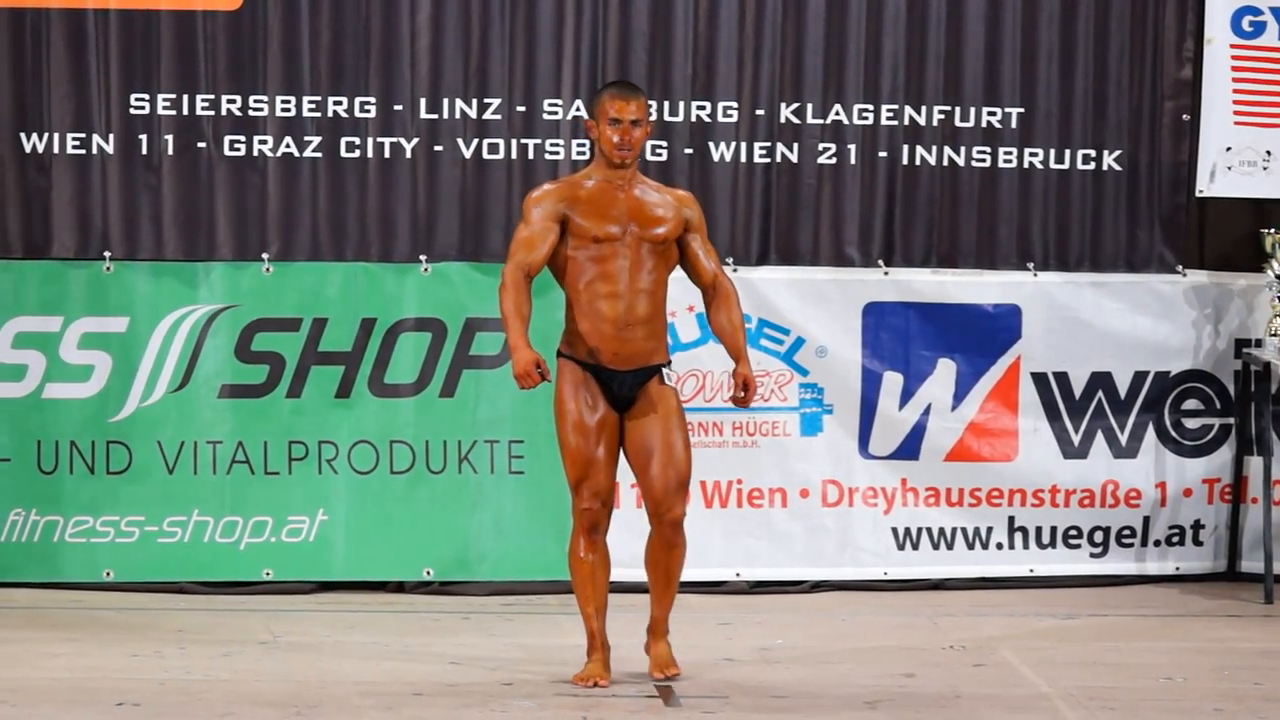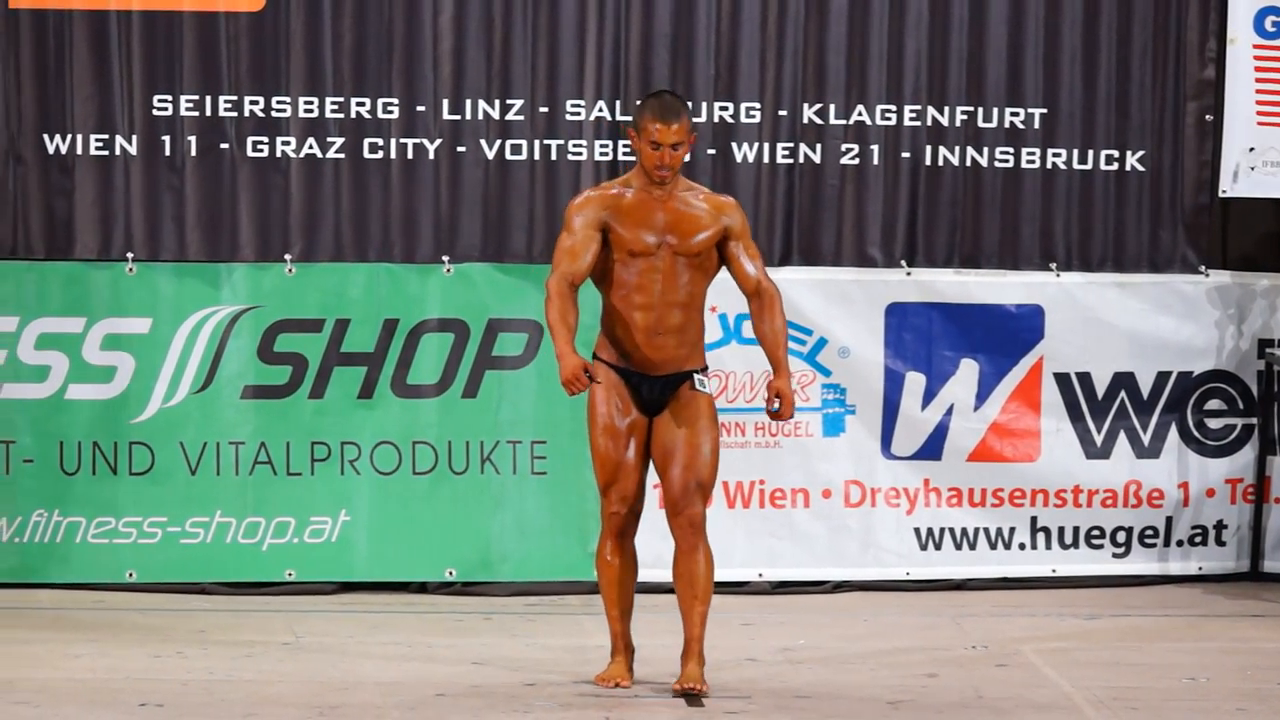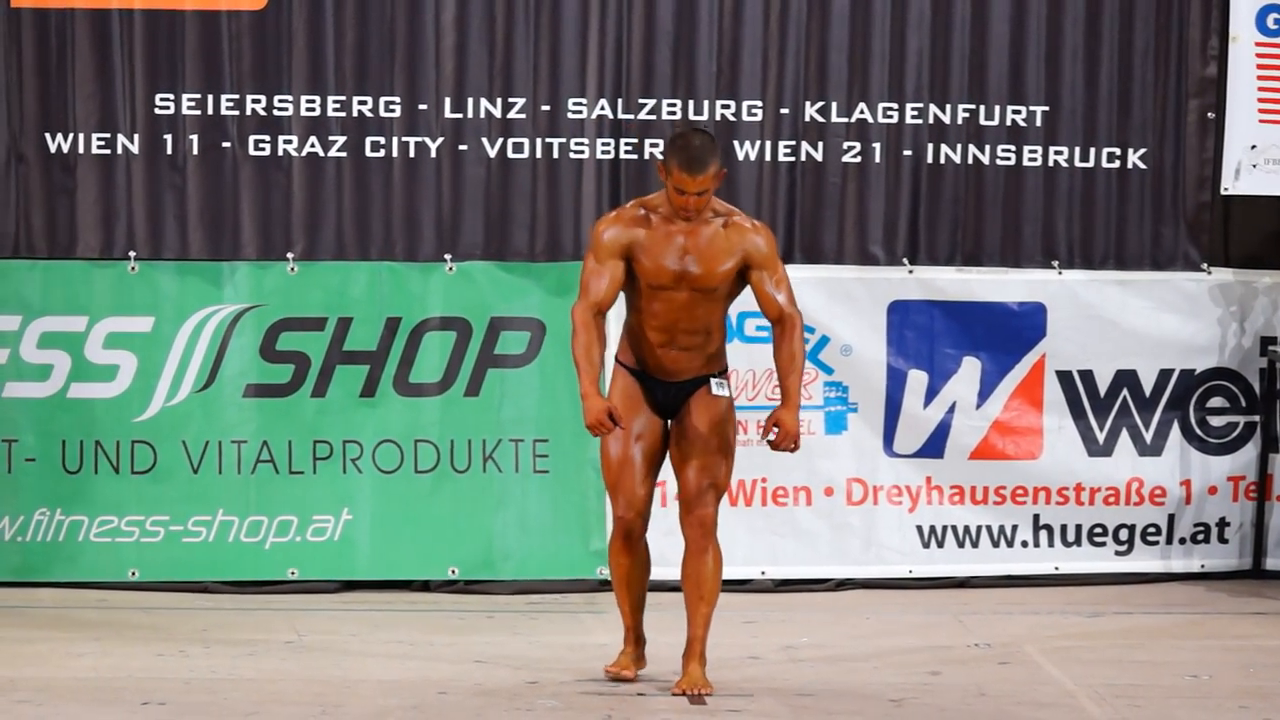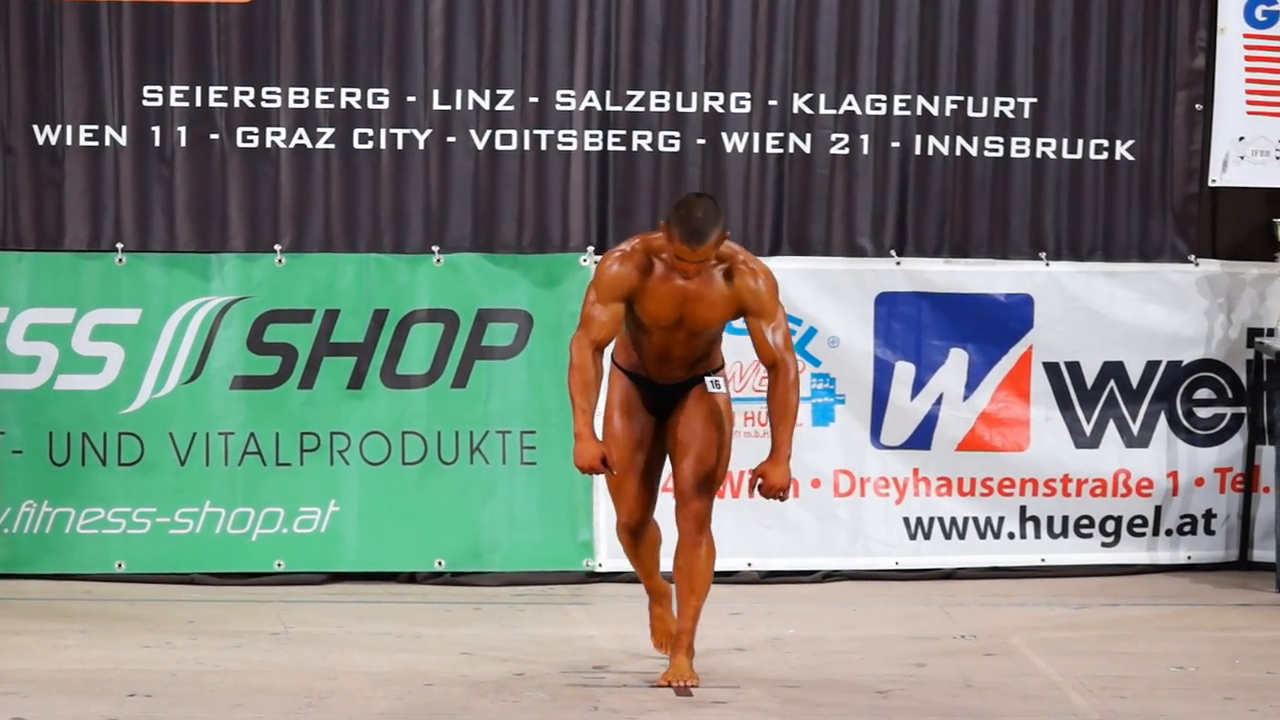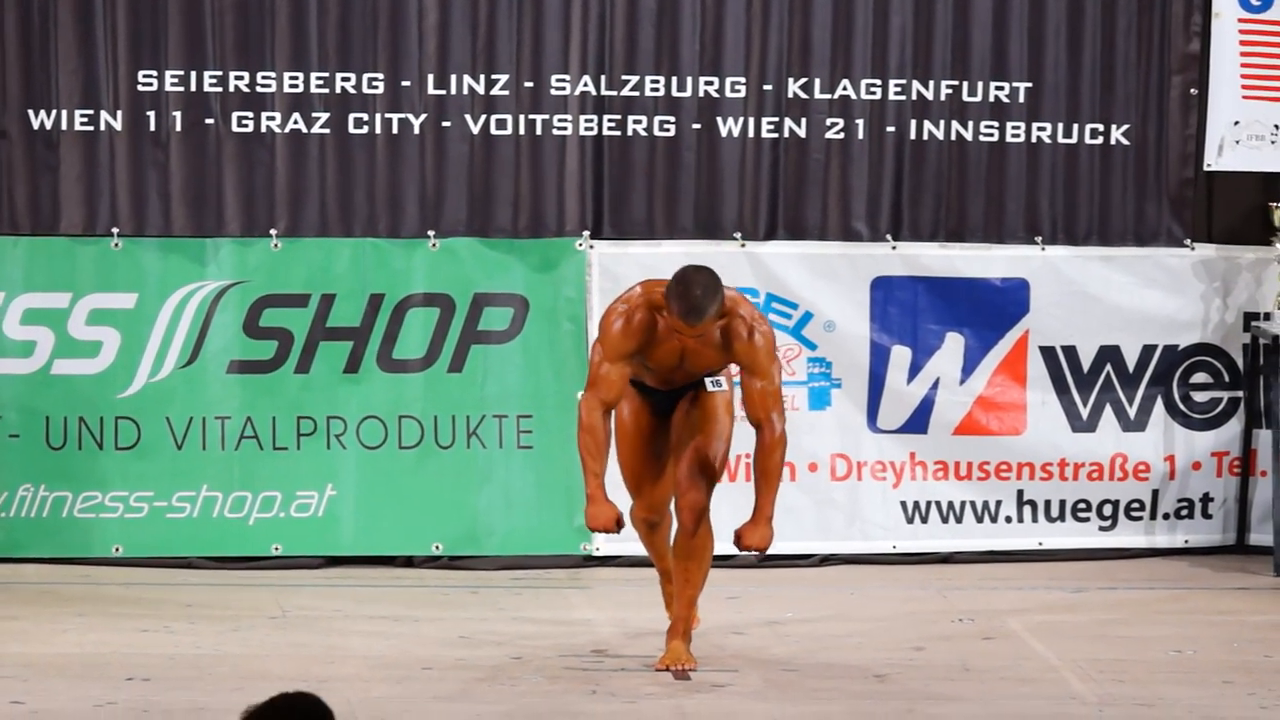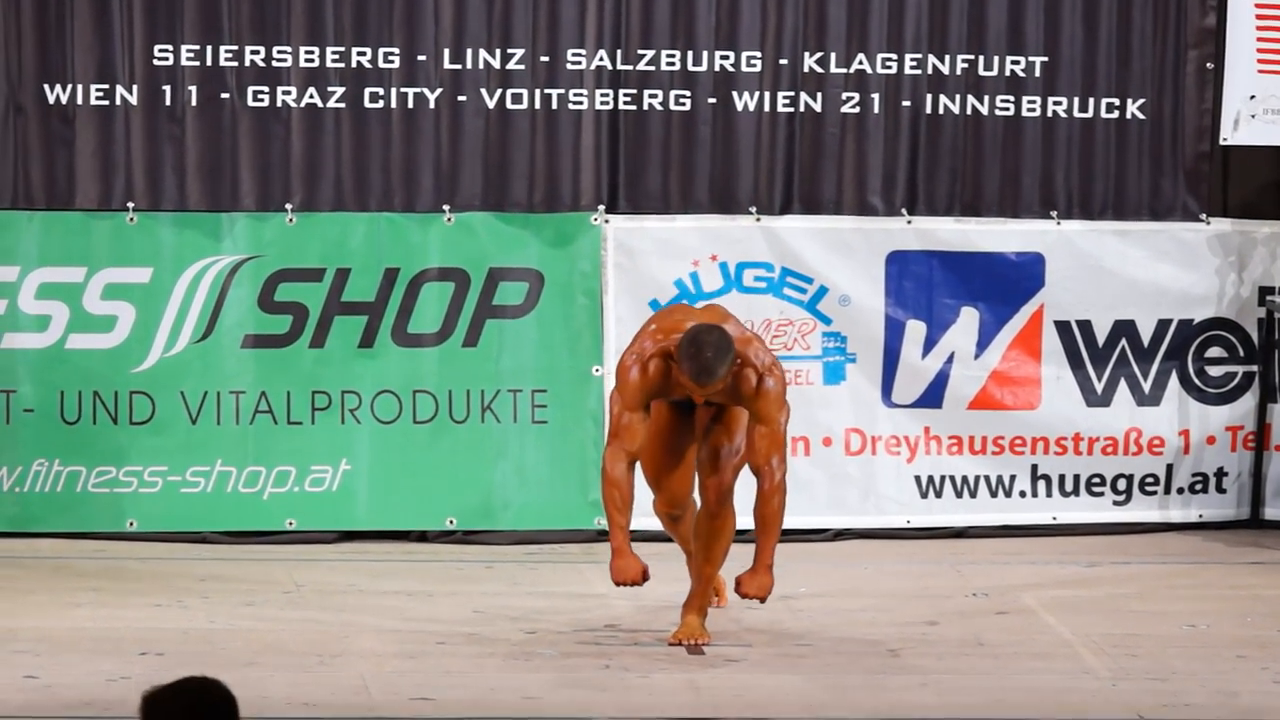
dt=0.2s
person 1, frame 1
left shoulder: (678, 205)
right shoulder: (554, 199)
left elbow: (714, 283)
right elbow: (517, 274)
left wrist: (740, 357)
right wrist: (519, 343)
left hip: (652, 380)
right hip: (583, 376)
left knee: (669, 513)
right knee: (591, 516)
left ankle: (659, 632)
right ankle: (597, 651)
person 1, frame 2
left shoulder: (721, 211)
right shoulder: (596, 206)
left elbow: (760, 291)
right elbow: (562, 282)
left wrist: (780, 370)
right wrist: (565, 350)
left hip: (687, 383)
right hip: (616, 379)
left knee: (690, 519)
right knee: (618, 520)
left ankle: (692, 659)
right ankle: (620, 652)
person 1, frame 3
left shoulder: (748, 236)
right shoulder: (621, 228)
left elbow: (786, 318)
right elbow: (589, 309)
left wrist: (790, 403)
right wrist: (590, 391)
left hip: (705, 388)
right hip: (635, 383)
left knee: (700, 523)
right knee: (628, 519)
left ankle: (695, 659)
right ankle: (633, 641)
person 1, frame 4
left shoulder: (749, 277)
right shoulder: (624, 265)
left elbow: (781, 364)
right elbow: (586, 346)
left wrist: (780, 455)
right wrist: (584, 433)
left hip: (699, 386)
right hip: (634, 383)
left knee: (694, 516)
right knee: (631, 515)
left ankle: (682, 652)
right ankle: (659, 597)
person 1, frame 5
left shoulder: (749, 330)
right shoulder: (627, 317)
left elbow: (770, 423)
right elbow: (595, 402)
left wrist: (763, 517)
right wrist: (594, 494)
left hip: (703, 387)
right hip: (640, 387)
left knee: (693, 504)
right knee: (649, 507)
left ankle: (679, 635)
right ankle: (671, 578)
person 1, frame 6
left shoulder: (761, 374)
right shoulder: (642, 364)
left elbow: (771, 472)
right elbow: (619, 455)
left wrist: (763, 566)
right wrist: (620, 550)
left hip: (730, 396)
right hip: (664, 393)
left knee: (717, 488)
right knee: (671, 500)
left ankle: (695, 610)
right ankle: (695, 557)
